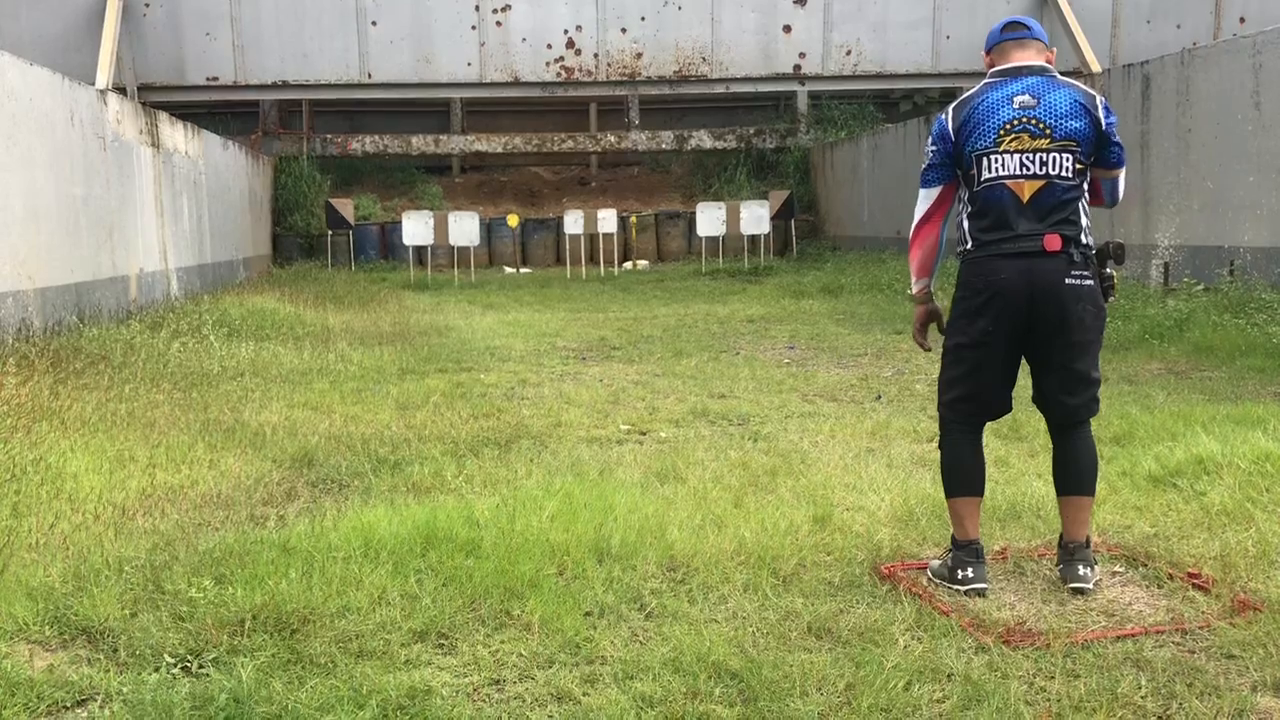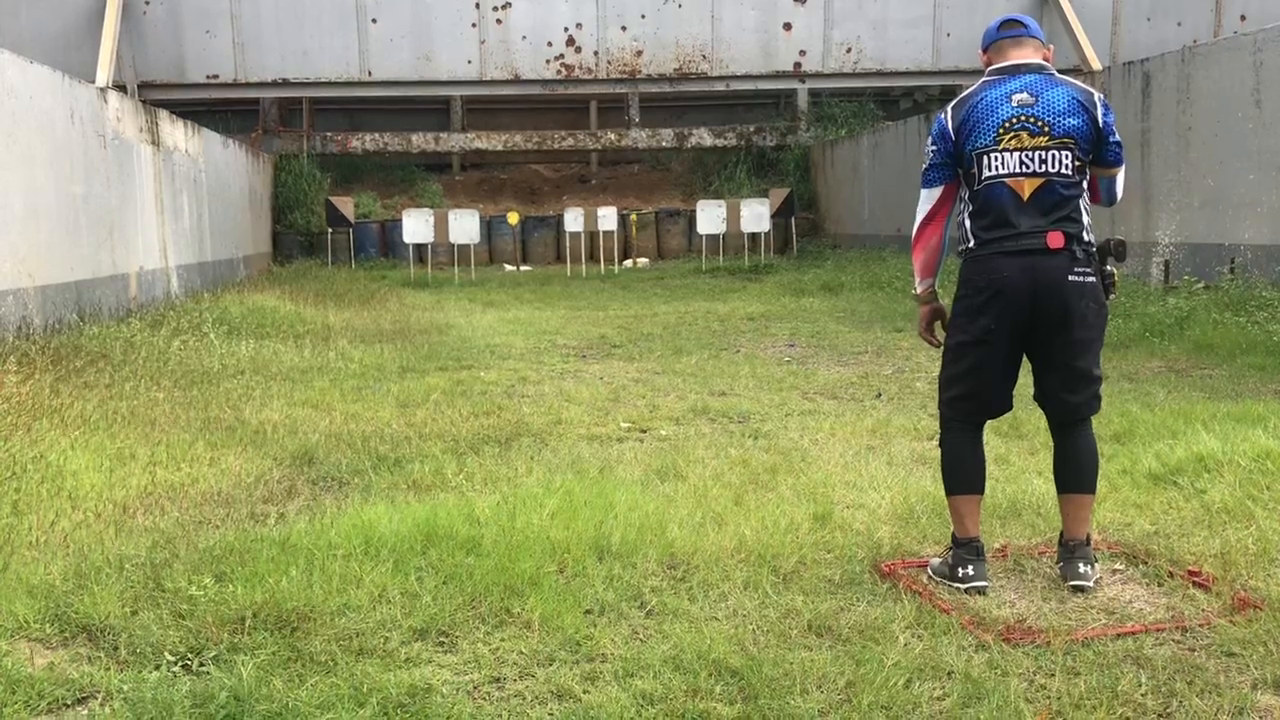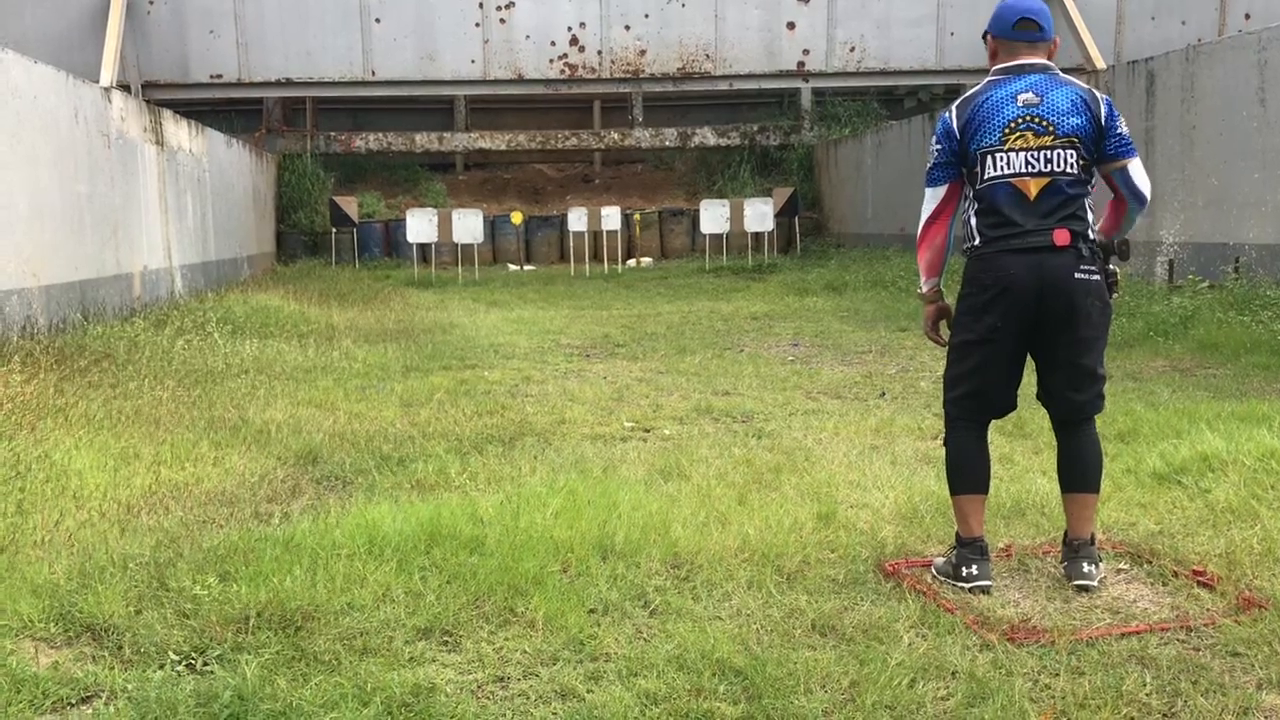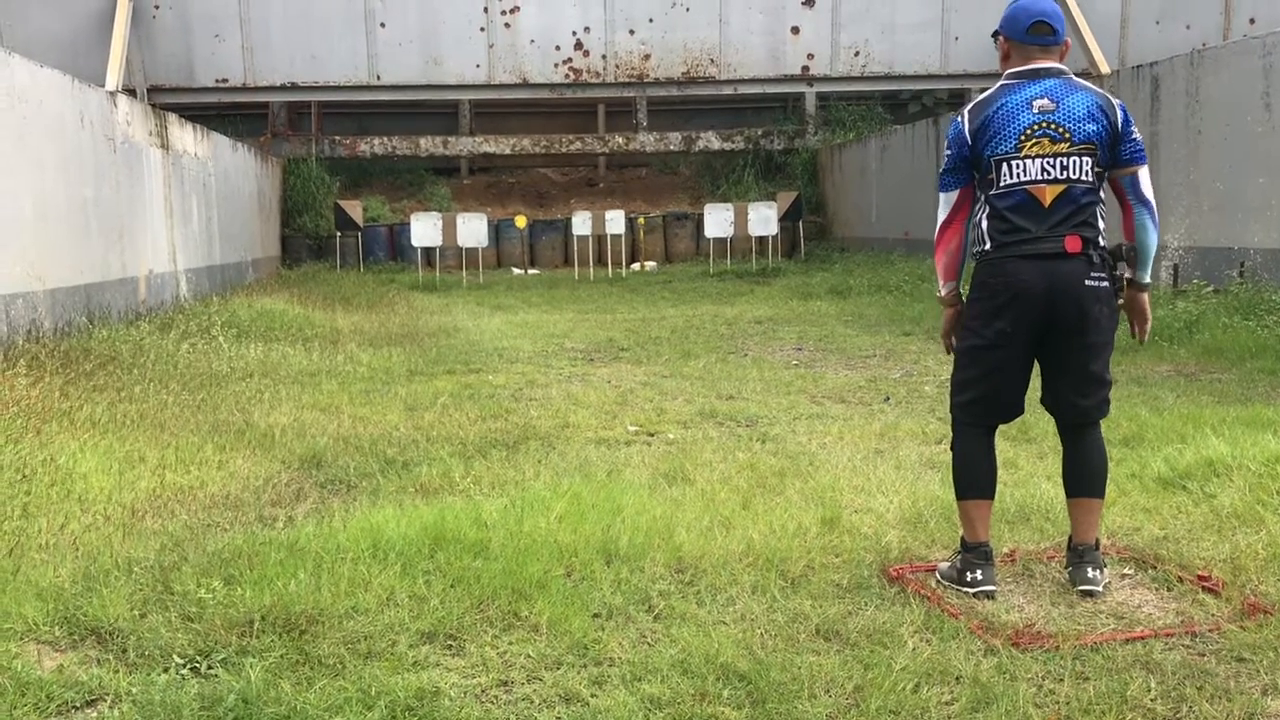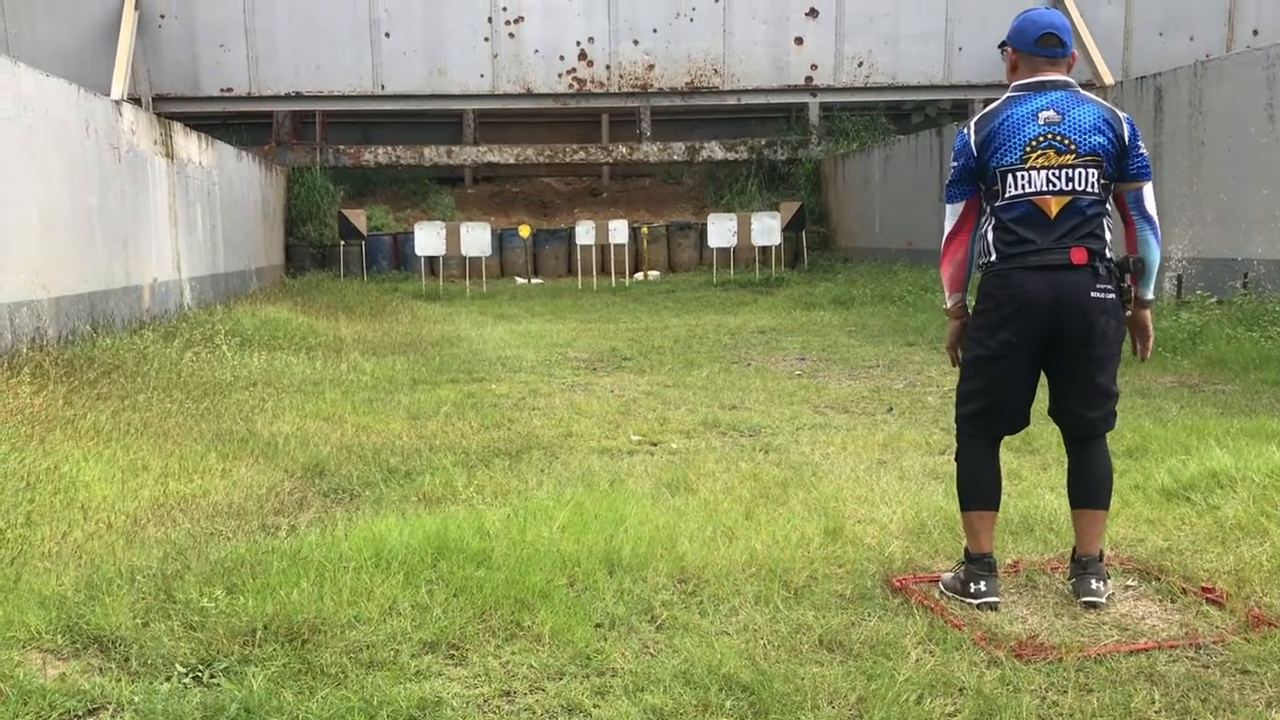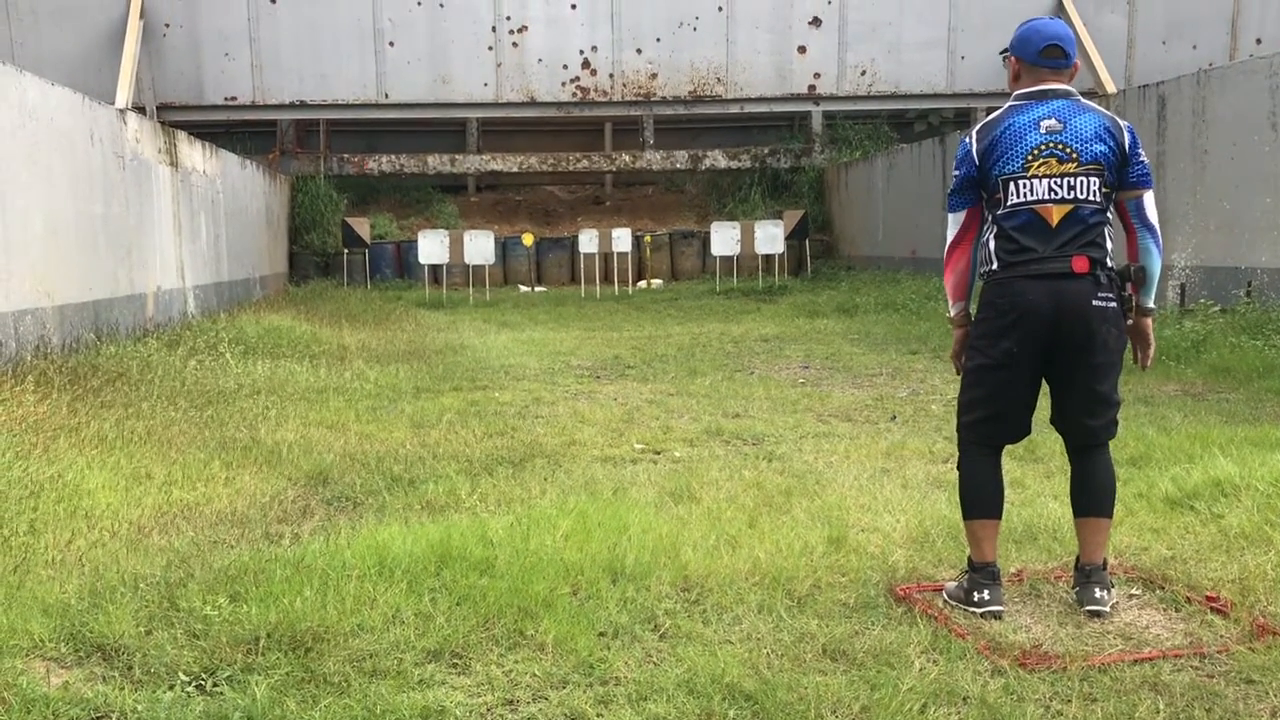
dt=0.5s
person 1, frame 1
left shoulder: (959, 114)
right shoulder: (1089, 104)
left elbow: (931, 211)
right elbow: (1110, 193)
left wrist: (921, 293)
left hip: (988, 279)
right hip: (1067, 276)
left knee: (961, 416)
right knee: (1071, 417)
left ankle: (966, 558)
right ankle: (1077, 556)
person 1, frame 2
left shoulder: (958, 113)
right shoulder: (1087, 101)
left elbow: (933, 210)
right elbow: (1109, 192)
left wrist: (926, 292)
left hip: (991, 277)
right hip: (1069, 274)
left knee: (961, 414)
right knee: (1073, 415)
left ankle: (967, 556)
right ankle: (1078, 555)
person 1, frame 3
left shoulder: (964, 110)
right shoulder: (1090, 102)
left elbow: (938, 209)
right elbow: (1136, 192)
left wrist: (930, 292)
right wrist: (1100, 242)
left hip: (995, 274)
right hip: (1074, 272)
left knee: (967, 413)
right knee: (1076, 414)
left ankle: (971, 556)
right ankle: (1082, 554)
person 1, frame 4
left shoulder: (977, 115)
right shoulder: (1105, 108)
left elbow: (954, 216)
right elbow: (1140, 202)
left wrist: (950, 297)
right wrist: (1138, 285)
left hip: (1004, 281)
right hip: (1083, 279)
left knee: (974, 419)
right knee: (1082, 420)
left ankle: (976, 561)
right ankle: (1086, 559)
person 1, frame 5
left shoulder: (983, 126)
right shoulder: (1113, 121)
left elbow: (959, 227)
right elbow: (1142, 217)
left wrist: (956, 310)
right wrist: (1141, 300)
left hip: (1009, 292)
right hip: (1089, 291)
left knee: (978, 430)
right knee: (1088, 432)
left ankle: (979, 572)
right ankle: (1090, 571)
person 1, frame 6
left shoulder: (985, 135)
right shoulder: (1114, 130)
left elbow: (962, 236)
right elbow: (1144, 227)
left wrist: (960, 319)
right wrist: (1142, 309)
left hip: (1010, 302)
right hip: (1091, 300)
left knee: (980, 439)
right knee: (1090, 440)
left ankle: (983, 581)
right ankle: (1094, 580)
